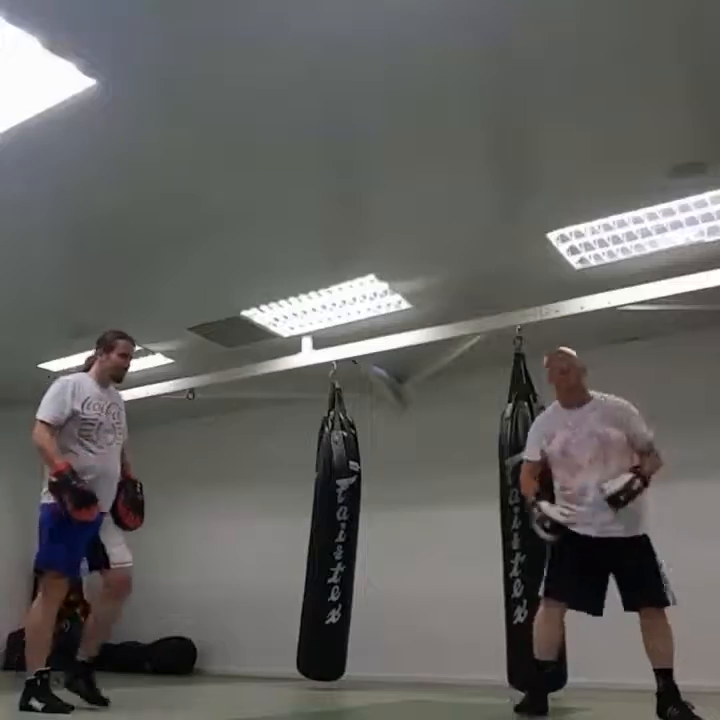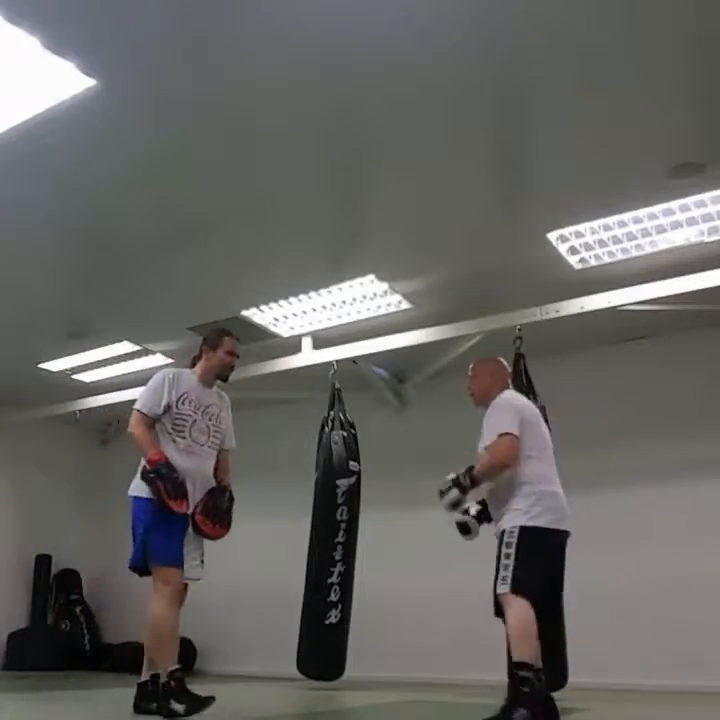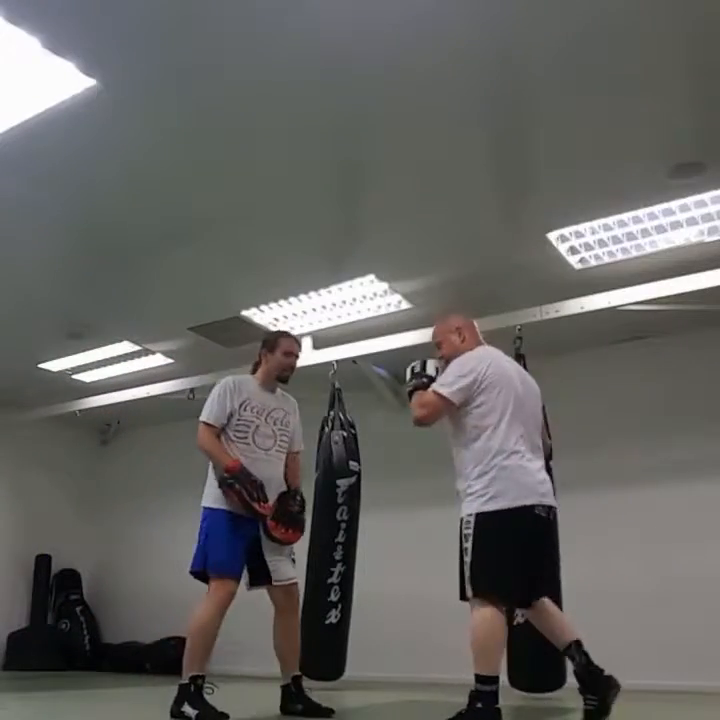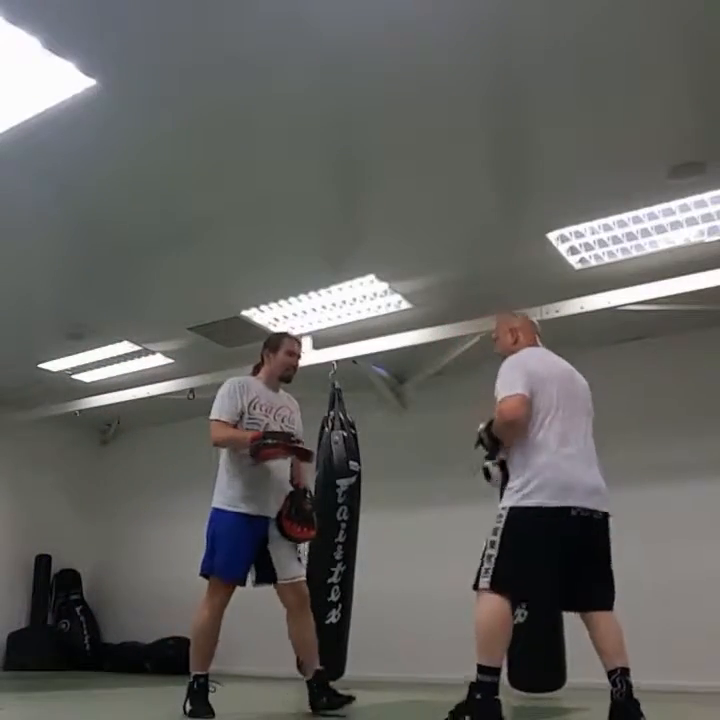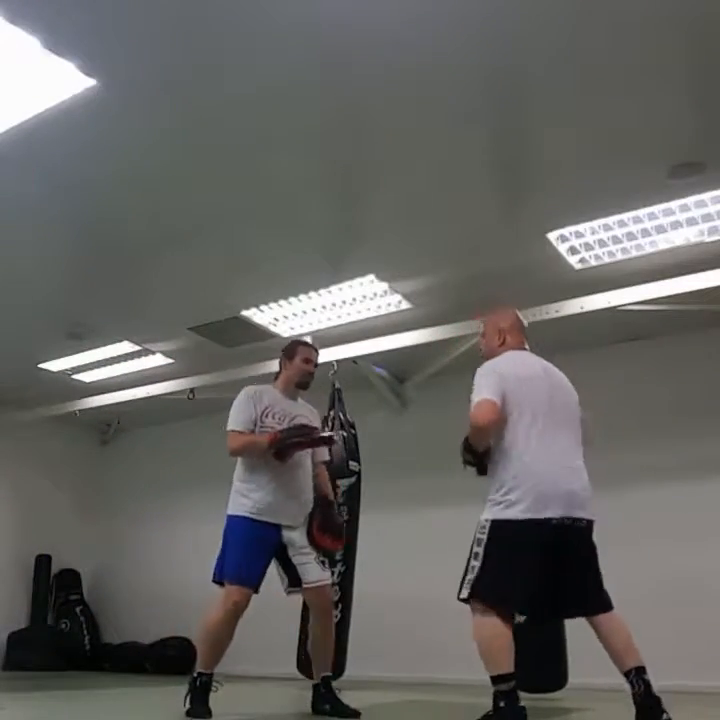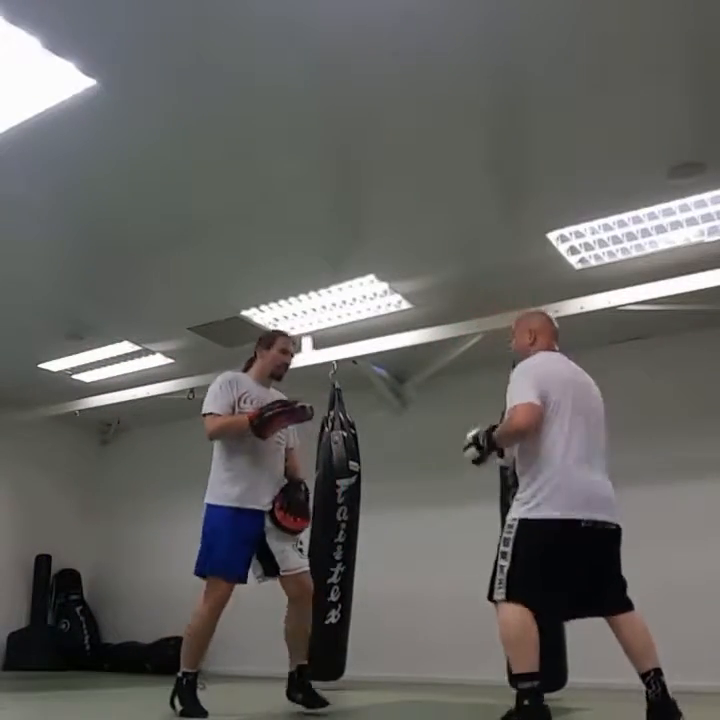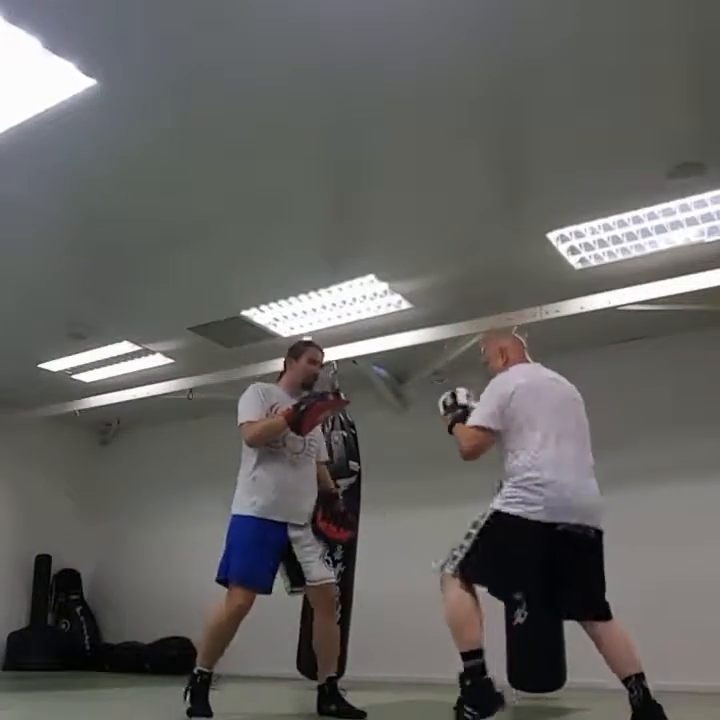
dt=0.7s
person 1, frame 1
left shoulder: (617, 410)
right shoulder: (544, 423)
left elbow: (650, 454)
right elbow: (530, 476)
left wrist: (638, 479)
right wrist: (540, 506)
left hip: (629, 528)
right hip: (574, 528)
left knee: (654, 607)
right knee: (552, 601)
right ankle: (538, 687)
person 1, frame 2
left shoulder: (505, 404)
right shoulder: (519, 408)
left elbow: (503, 454)
left wrist: (463, 480)
right wrist: (484, 507)
left hip: (530, 518)
right hip: (542, 520)
left knee: (512, 595)
right knee: (518, 601)
person 1, frame 3
left shoulder: (470, 363)
right shoulder: (520, 374)
left elbow: (423, 412)
left wrist: (418, 384)
left hip: (495, 500)
right hip: (534, 498)
left knee: (483, 599)
right knee: (531, 596)
right ankle: (591, 675)
person 1, frame 4
left shoulder: (519, 363)
right shoulder: (573, 374)
left elbow: (511, 414)
left wrist: (491, 436)
left hip: (538, 497)
right hip: (589, 499)
left knee: (494, 591)
right knee: (596, 605)
person 1, frame 5
left shoulder: (496, 369)
right shoulder: (559, 378)
left elbow: (484, 420)
left wrist: (476, 447)
left hip: (519, 507)
right hip: (574, 505)
left knee: (486, 603)
right knee: (596, 605)
person 1, frame 6
left shoulder: (530, 369)
right shoulder: (583, 379)
left elbow: (522, 422)
left wrist: (490, 439)
right wrist: (508, 444)
left hip: (546, 507)
right hip: (599, 510)
left knee: (511, 599)
right knee: (616, 606)
person 1, frame 7
left shoulder: (505, 384)
right shoulder: (566, 387)
left elbow: (471, 447)
left wrist: (455, 417)
left hip: (528, 507)
right hip: (584, 514)
left knee: (456, 577)
right knee: (594, 615)
left ankle: (476, 685)
person 2, frame 1
left shoulder: (116, 398)
right shoulder: (70, 385)
right elbow: (41, 433)
left wrist: (130, 482)
right wrist: (65, 474)
left hip: (103, 506)
right hip: (68, 505)
left knee: (120, 581)
right knee: (53, 590)
left ankle: (82, 667)
right ankle: (36, 684)
person 2, frame 2
left shoulder: (222, 402)
right shoulder: (170, 379)
right elbow: (137, 425)
right wrist: (159, 464)
left hip: (193, 505)
right hip: (156, 496)
left knee: (176, 592)
right knee: (169, 585)
left ankle: (149, 686)
right ankle: (171, 686)
person 2, frame 3
left shoulder: (289, 405)
right shoulder: (231, 388)
right elbow: (205, 436)
right hip: (227, 507)
left knee: (288, 597)
right knee: (221, 592)
person 2, frame 4
left shoulder: (291, 404)
right shoulder: (238, 387)
right elbow: (218, 434)
right wrist: (259, 439)
left hip: (278, 513)
right hip: (235, 508)
left knee: (297, 597)
right knee: (218, 594)
left ankle: (318, 686)
right ankle: (197, 688)
person 2, frame 5
left shoulder: (311, 415)
right shoulder: (253, 396)
left elbow: (319, 470)
right elbow: (234, 445)
left wrist: (330, 507)
right wrist: (278, 439)
left hip: (297, 523)
right hip: (250, 517)
left knee: (323, 601)
right knee: (234, 601)
right ankle: (199, 686)
person 2, frame 6
left shoulder: (282, 402)
right shoulder: (229, 382)
right elbow: (213, 428)
right wrist: (259, 417)
left hip: (274, 510)
right hip: (230, 506)
left knee: (302, 589)
right knee: (216, 596)
left ankle: (299, 678)
right ankle: (185, 685)
person 2, frame 7
left shoulder: (312, 415)
right shoulder: (260, 393)
right elbow: (252, 436)
left wrist: (331, 496)
right wrist: (292, 414)
left hip: (302, 520)
right hip: (256, 515)
left knee: (327, 599)
right knee: (237, 602)
right ankle: (199, 683)
